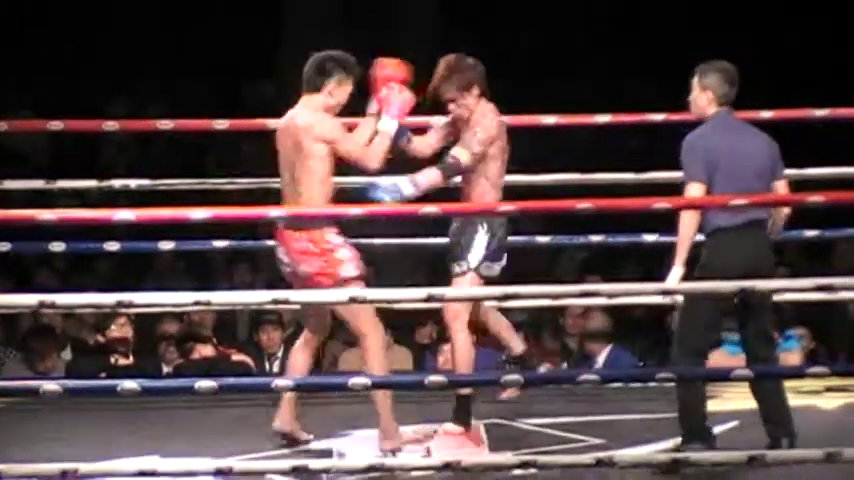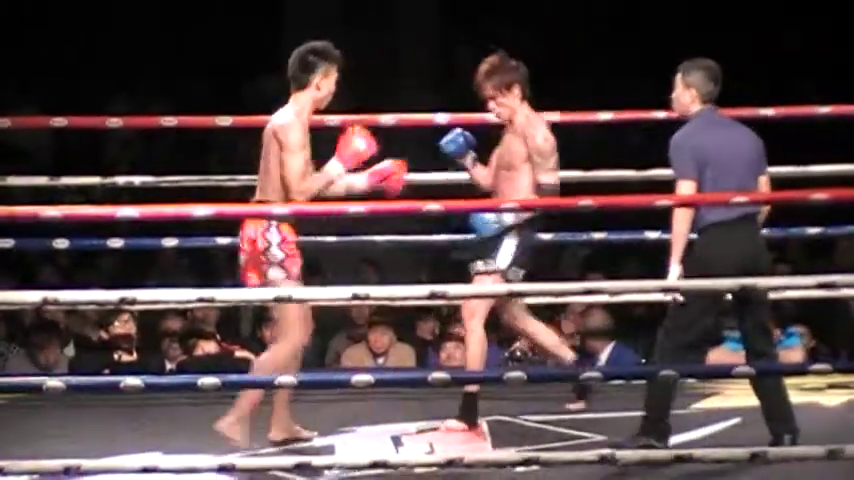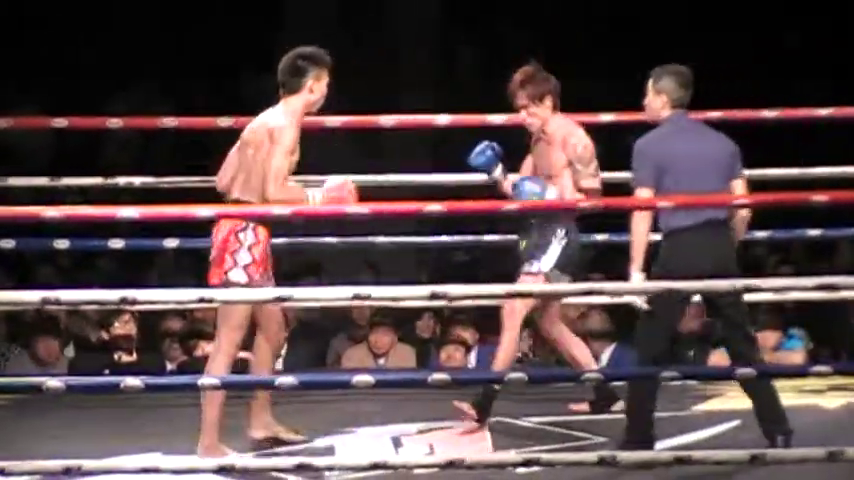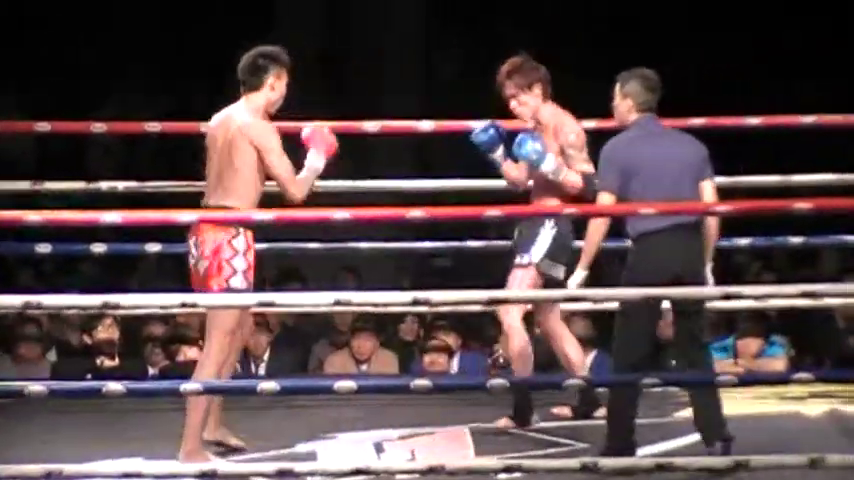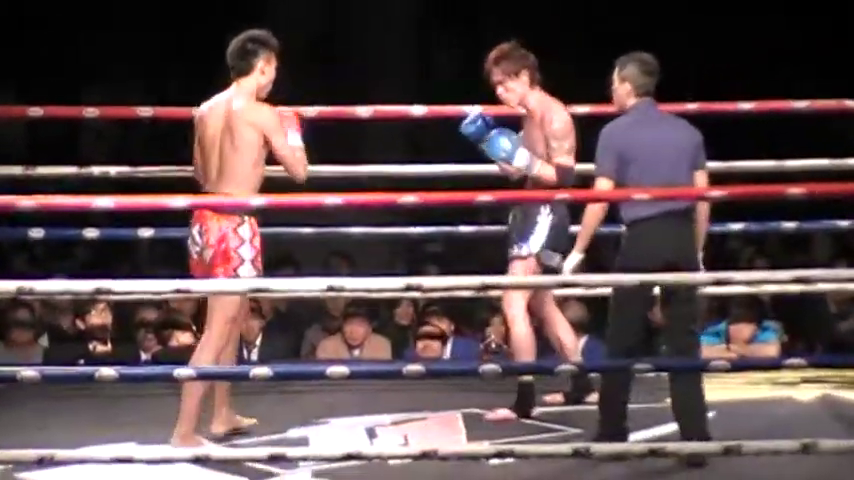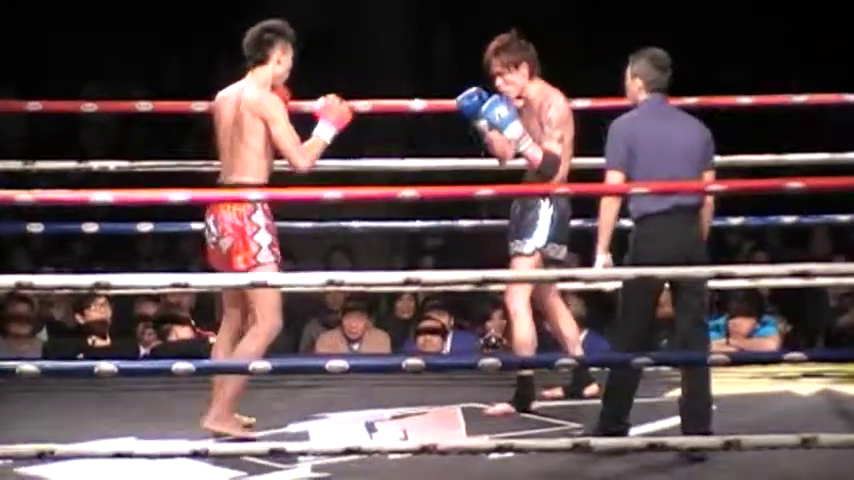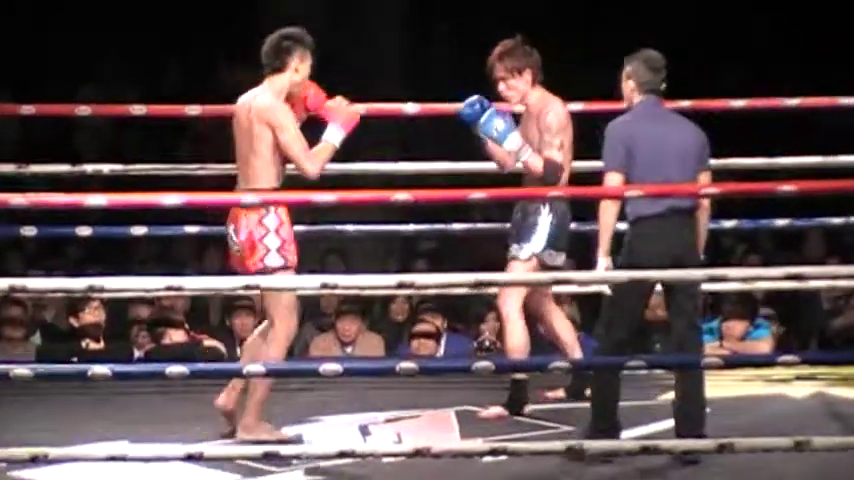
dt=0.2s
person 1, frame 1
left shoulder: (296, 121)
right shoulder: (317, 123)
left elbow: (353, 143)
right elbow: (372, 159)
left wrist: (378, 102)
right wrist: (393, 113)
left hip: (292, 239)
right hip: (317, 239)
left knee: (315, 330)
right knee: (373, 336)
left ankle: (285, 417)
right ankle: (389, 432)
person 1, frame 2
left shoulder: (289, 120)
right shoulder: (291, 125)
left elbow: (314, 184)
right elbow: (298, 192)
left wrist: (366, 177)
right wrist: (341, 161)
left hip: (274, 233)
right hip: (270, 235)
left knee: (294, 329)
right knee: (293, 338)
left ankle: (281, 424)
right ankle: (235, 419)
person 1, frame 3
left shoulder: (261, 121)
right shoulder: (286, 127)
left elbow: (223, 180)
right elbow: (274, 194)
right wrist: (325, 194)
left hip: (238, 229)
right hip: (243, 233)
left knee: (272, 327)
right knee: (228, 341)
left ankle: (261, 422)
right ankle: (209, 441)
person 1, frame 4
left shoulder: (218, 121)
right shoulder: (260, 127)
right elbow: (296, 192)
right wrist: (318, 154)
left hip: (209, 231)
right hip: (231, 238)
left knee: (237, 333)
right knee: (217, 346)
left ankle: (211, 424)
right ankle: (191, 447)
person 1, frame 5
left shoulder: (206, 110)
right shoulder: (260, 113)
right elbow: (299, 172)
right wrist: (292, 133)
left hip: (206, 221)
right hip: (234, 225)
left knee: (226, 324)
right knee: (218, 333)
left ankle: (222, 415)
right ankle: (186, 432)
person 1, frame 6
left shoulder: (225, 97)
right shoulder: (264, 99)
right elbow: (301, 162)
right wrist: (328, 126)
left hip: (224, 210)
right hip: (247, 212)
left knee: (235, 319)
right knee: (268, 321)
left ankle: (220, 411)
right ankle: (222, 411)
person 1, frame 7
left shoulder: (247, 102)
right shoulder: (273, 106)
right elbow: (310, 167)
left wrist: (297, 116)
right wrist: (337, 128)
left hip: (249, 216)
right hip: (265, 218)
left knee: (279, 317)
right knee: (285, 327)
left ankle: (233, 394)
right ankle: (250, 421)
person 2, frame 1
left shoulder: (698, 140)
right shoulder: (763, 141)
left elbow: (692, 206)
right elbow: (783, 206)
left wrist: (679, 263)
left hip: (721, 249)
right hip: (759, 249)
left knee: (689, 346)
right knee: (760, 346)
left ankle: (696, 436)
right ankle: (782, 436)
person 2, frame 2
left shoulder: (686, 138)
right shoulder: (748, 137)
left elbow: (684, 203)
right elbow: (763, 201)
left wrist: (675, 262)
left hip: (713, 246)
right hip: (751, 244)
left knee: (676, 342)
right knee: (760, 342)
left ankle: (653, 433)
right ankle: (783, 430)
person 2, frame 3
left shoulder: (650, 144)
right shoulder: (722, 142)
left elbow: (643, 211)
right elbow: (742, 207)
left wrist: (636, 269)
left hip: (679, 249)
right hip: (719, 248)
left knee: (650, 348)
right knee: (741, 342)
left ankle: (637, 441)
right ankle: (776, 430)
person 2, frame 4
left shoulder: (618, 148)
right shoulder: (692, 146)
left elbow: (603, 215)
right elbow: (712, 210)
left wrist: (582, 267)
right wrist: (707, 263)
left hip: (649, 253)
right hip: (689, 251)
left knee: (631, 356)
right knee: (695, 351)
left ankle: (620, 448)
right ankle: (716, 440)
person 2, frame 5
left shoulder: (615, 132)
right shoulder: (687, 131)
left elbow: (600, 200)
right elbow: (702, 199)
left wrist: (578, 250)
right wrist: (697, 251)
left hip: (642, 240)
right hip: (682, 238)
left knee: (624, 342)
right knee: (684, 341)
left ankle: (612, 436)
right ankle: (694, 436)
person 2, frame 6
left shoulder: (625, 126)
right shoulder: (697, 128)
left elbow: (613, 194)
right elbow: (707, 197)
left wrist: (602, 249)
left hip: (651, 234)
right hip: (690, 235)
left knee: (631, 336)
right knee: (693, 335)
left ankle: (612, 429)
right ankle: (698, 433)
person 2, frame 7
left shoulder: (621, 128)
right shoulder: (691, 131)
left elbow: (612, 196)
right elbow: (704, 200)
left wrist: (603, 253)
right wrist: (696, 249)
left hip: (645, 237)
right hip: (684, 236)
left knee: (613, 337)
right knee: (688, 338)
left ankle: (603, 434)
right ankle: (692, 436)
person 3, frame 1
left shoulder: (486, 124)
right shoulder: (466, 116)
left elbow: (448, 170)
right elbow: (427, 145)
left wrist: (398, 189)
right wrist: (398, 132)
left hip: (482, 225)
right hip: (473, 221)
left knee: (456, 315)
right knee: (475, 308)
left ankle: (462, 415)
right ankle: (522, 358)
person 3, frame 2
left shoulder: (536, 131)
right shoulder: (510, 130)
left elbow: (549, 194)
right elbow: (490, 181)
left wrist: (505, 218)
right wrist: (466, 157)
left hip: (513, 233)
right hip: (503, 233)
left knee: (472, 314)
right knee: (516, 317)
left ankle: (468, 412)
person 3, frame 3
left shoulder: (575, 139)
right shoulder: (539, 141)
left elbow: (593, 197)
right elbow: (519, 192)
left wrist: (548, 194)
right wrist: (496, 170)
left hip: (558, 235)
right hip: (542, 234)
left knee: (512, 315)
right knee: (551, 326)
left ankle: (484, 403)
right ankle: (605, 395)
person 3, frame 4
left shoulder: (566, 127)
right shoulder: (536, 128)
left elbow: (587, 184)
right elbow: (519, 180)
left wrist: (547, 164)
right wrist: (497, 152)
left hip: (550, 227)
right hip: (536, 225)
left knee: (509, 311)
right knee: (548, 319)
left ankle: (522, 409)
person 3, frame 5
left shoulder: (554, 115)
right shoulder: (530, 116)
left elbow: (565, 177)
right elbow: (515, 171)
left wrist: (522, 158)
right wrist: (485, 141)
left hip: (546, 214)
right hip: (531, 212)
left knee: (513, 303)
right knee: (542, 304)
left ankle: (524, 399)
person 3, frame 6
left shoulder: (553, 104)
right shoulder: (528, 105)
left elbow: (550, 167)
right elbow: (504, 154)
left wrist: (514, 130)
right wrist: (482, 121)
left hip: (547, 206)
right hip: (532, 204)
left knee: (516, 298)
right knee: (546, 296)
left ankle: (523, 394)
right ankle: (581, 376)
person 3, frame 7
left shoulder: (552, 111)
right shoulder: (527, 112)
left elbow: (552, 174)
right elbow: (507, 163)
left wrist: (514, 141)
right wrist: (483, 128)
left hip: (546, 212)
right hip: (533, 211)
left knee: (509, 302)
right knee: (541, 302)
left ankle: (516, 396)
